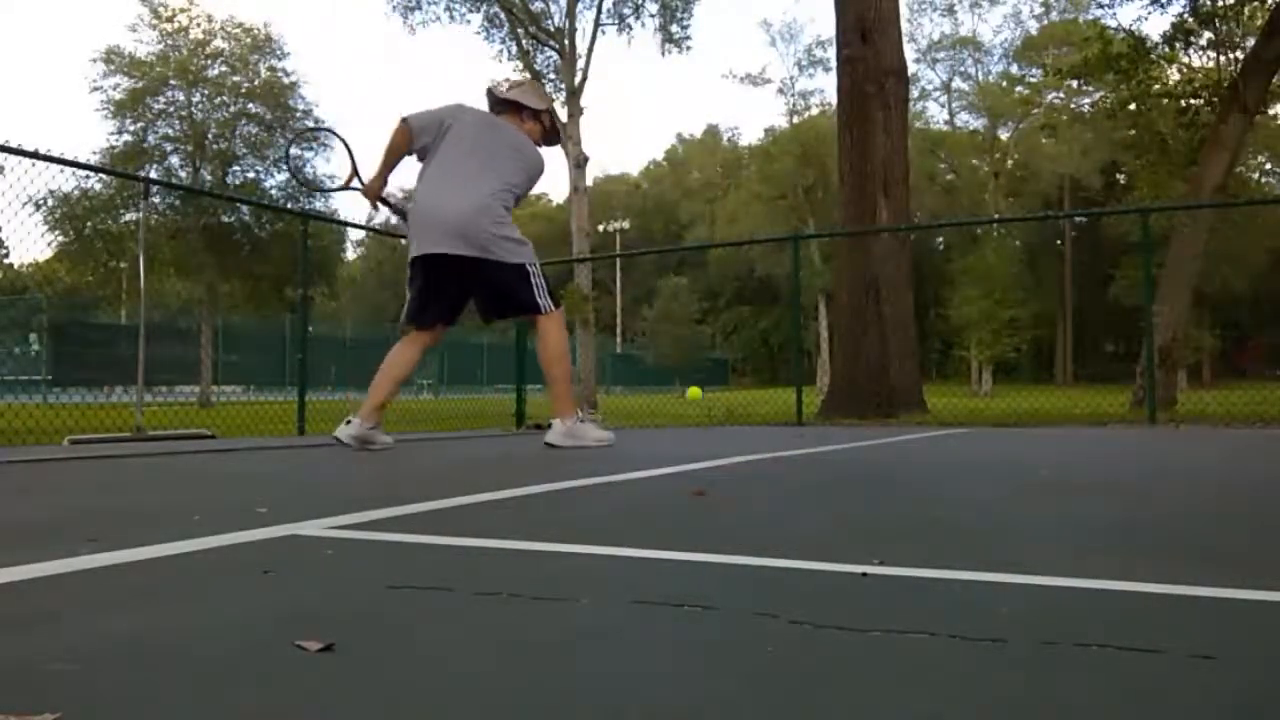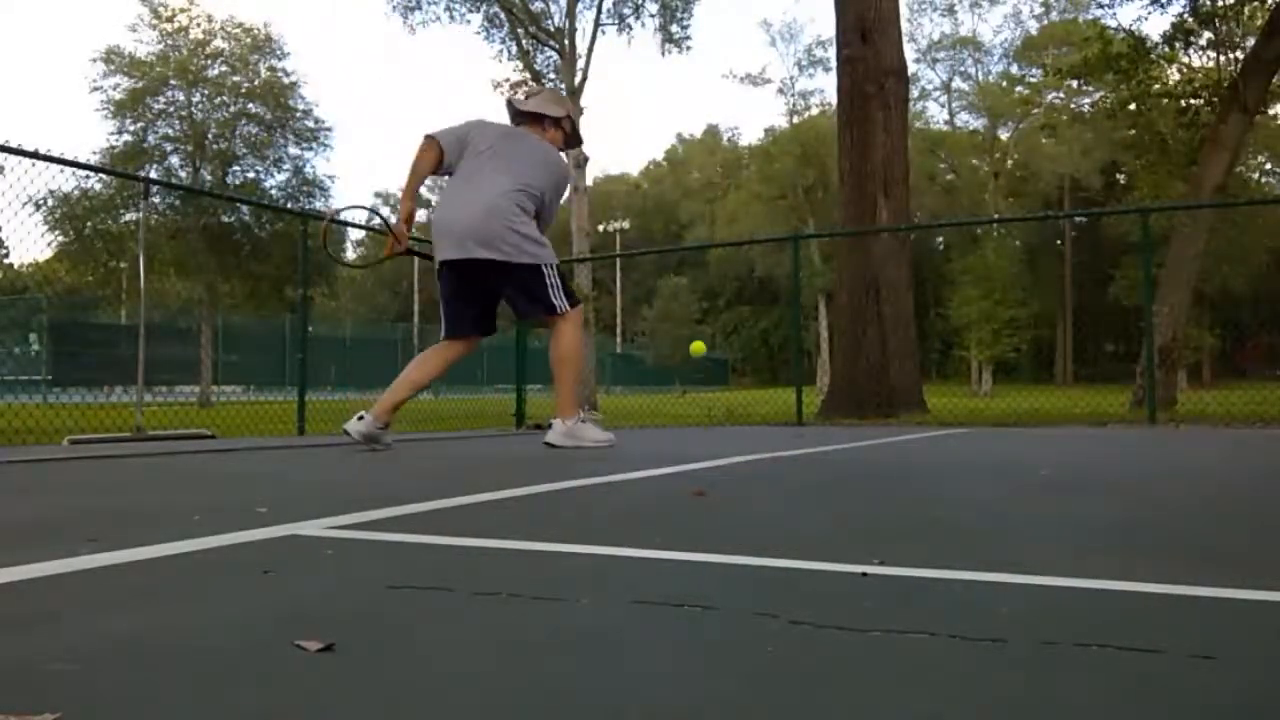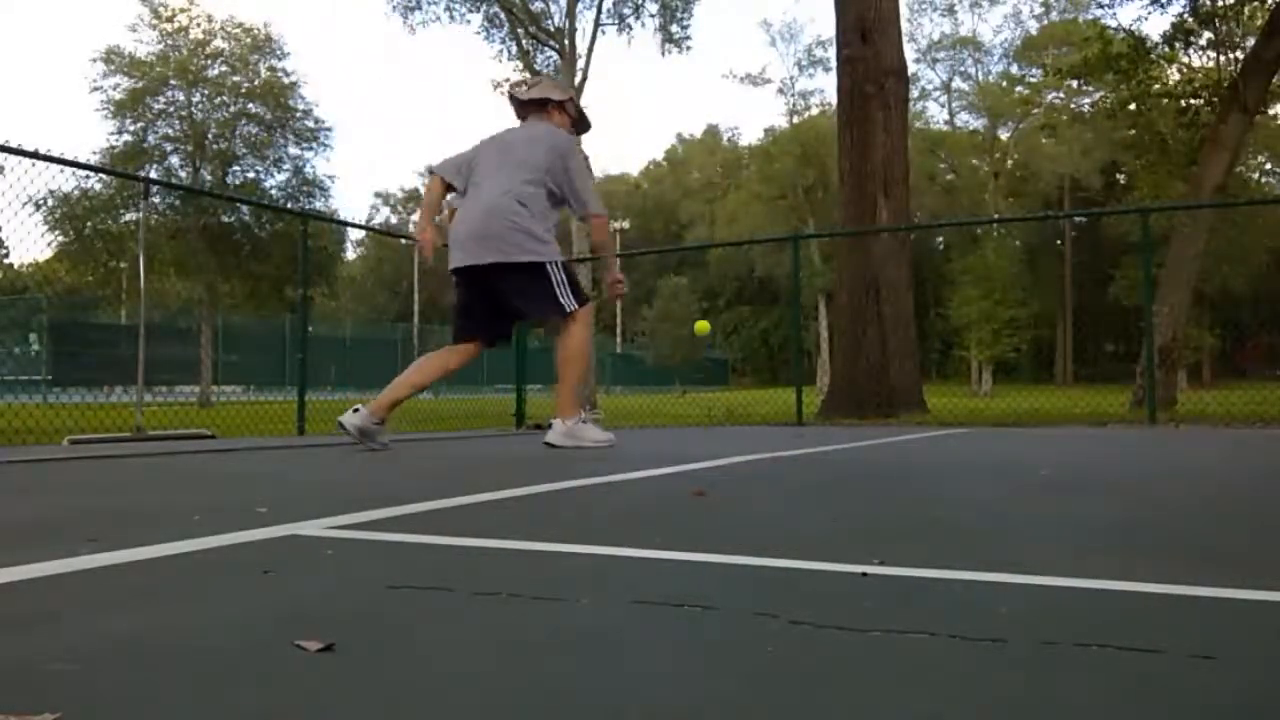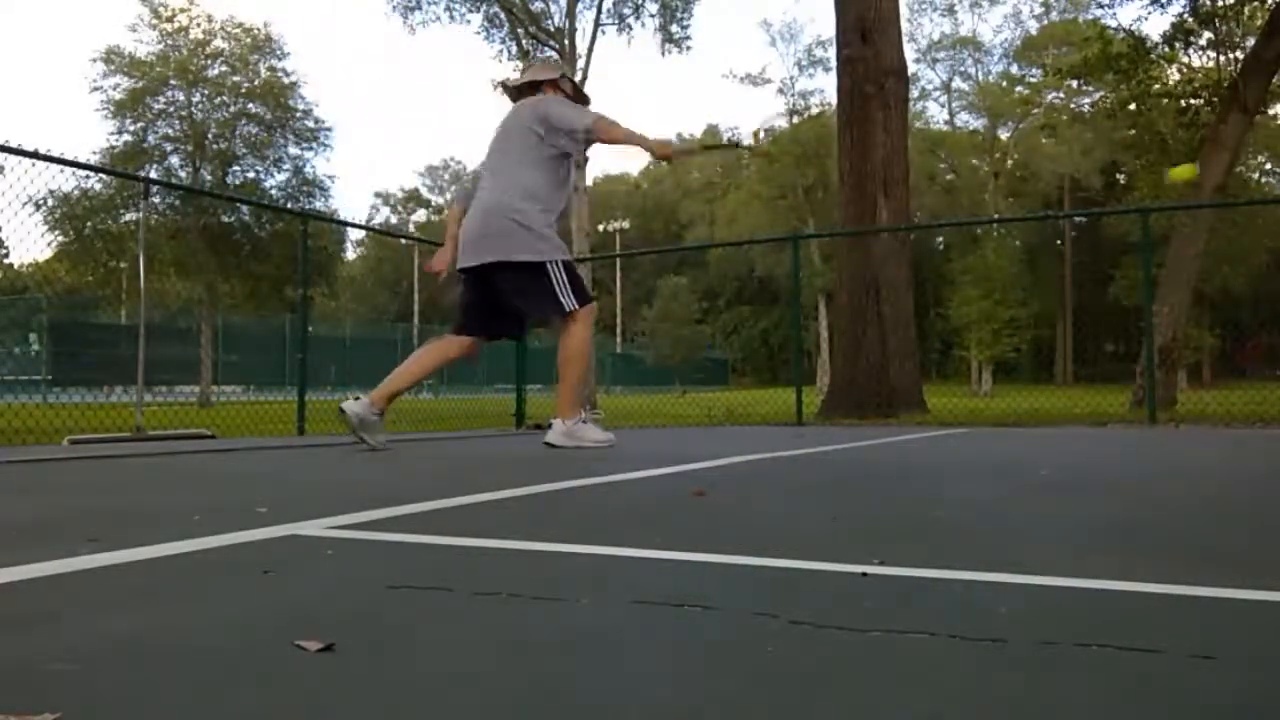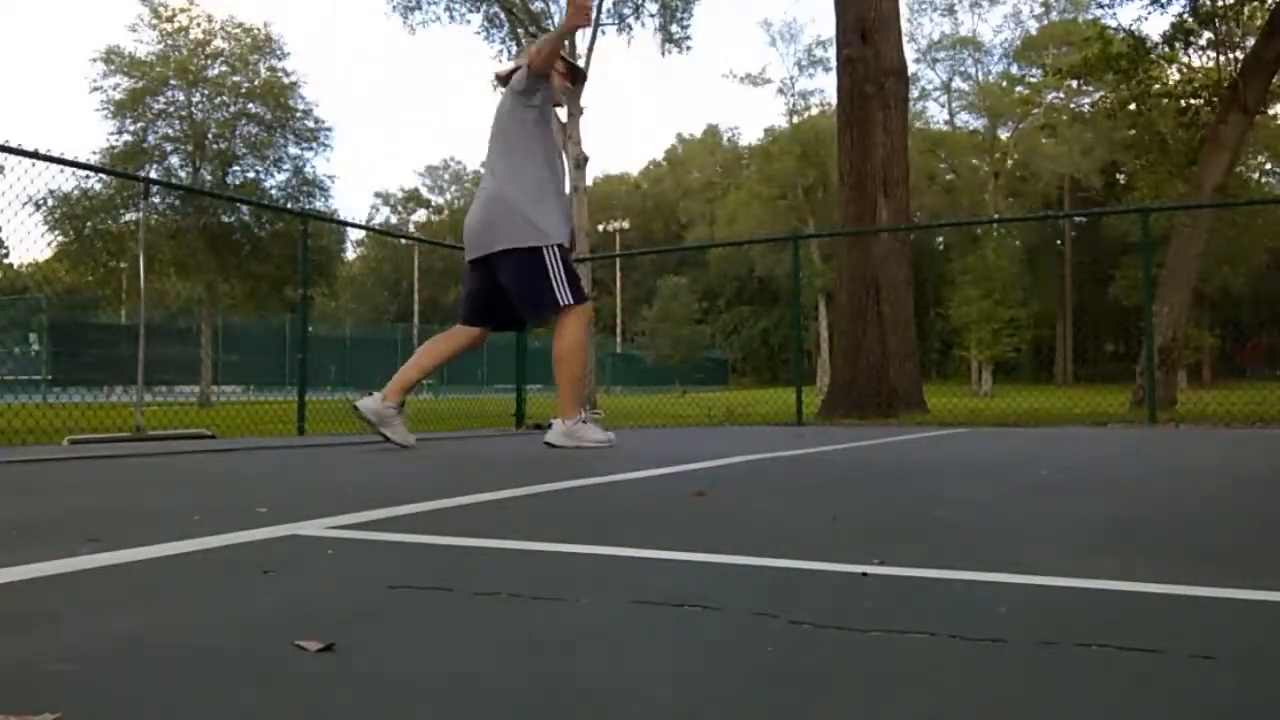
dt=0.1s
person 1, frame 1
left shoulder: (461, 116)
right shoulder: (531, 157)
left elbow: (410, 127)
left wrist: (380, 178)
left hip: (431, 235)
right hip: (487, 234)
left knee: (421, 335)
right knee: (549, 317)
left ankle: (363, 420)
right ankle: (567, 420)
person 1, frame 2
left shoulder: (481, 132)
right shoulder: (555, 166)
left elbow: (433, 145)
right elbow: (539, 227)
left wrist: (406, 206)
left hip: (453, 241)
right hip: (506, 236)
left knee: (457, 343)
right knee: (568, 316)
left ankle: (374, 418)
right ankle: (568, 421)
person 1, frame 3
left shoulder: (495, 144)
right shoulder: (561, 146)
left elbow: (440, 175)
right elbow: (593, 212)
left wrist: (426, 223)
right wrist: (611, 267)
left hip: (470, 247)
right hip: (516, 238)
left knee: (465, 347)
right knee: (577, 315)
left ankle: (370, 414)
right ankle: (569, 421)
person 1, frame 4
left shoulder: (507, 137)
right shoulder: (545, 106)
left elbow: (465, 199)
right elbow: (593, 124)
left wrist: (449, 247)
right wrist: (646, 142)
left hip: (480, 245)
right hip: (520, 233)
left knee: (462, 339)
right knee: (580, 314)
left ankle: (370, 405)
right ankle: (568, 421)
person 1, frame 5
left shoulder: (527, 115)
right shoulder: (527, 91)
right elbow: (542, 60)
left hip: (488, 231)
right hip: (522, 229)
left knee: (469, 329)
right knee: (574, 312)
left ankle: (386, 401)
right ankle: (570, 421)
